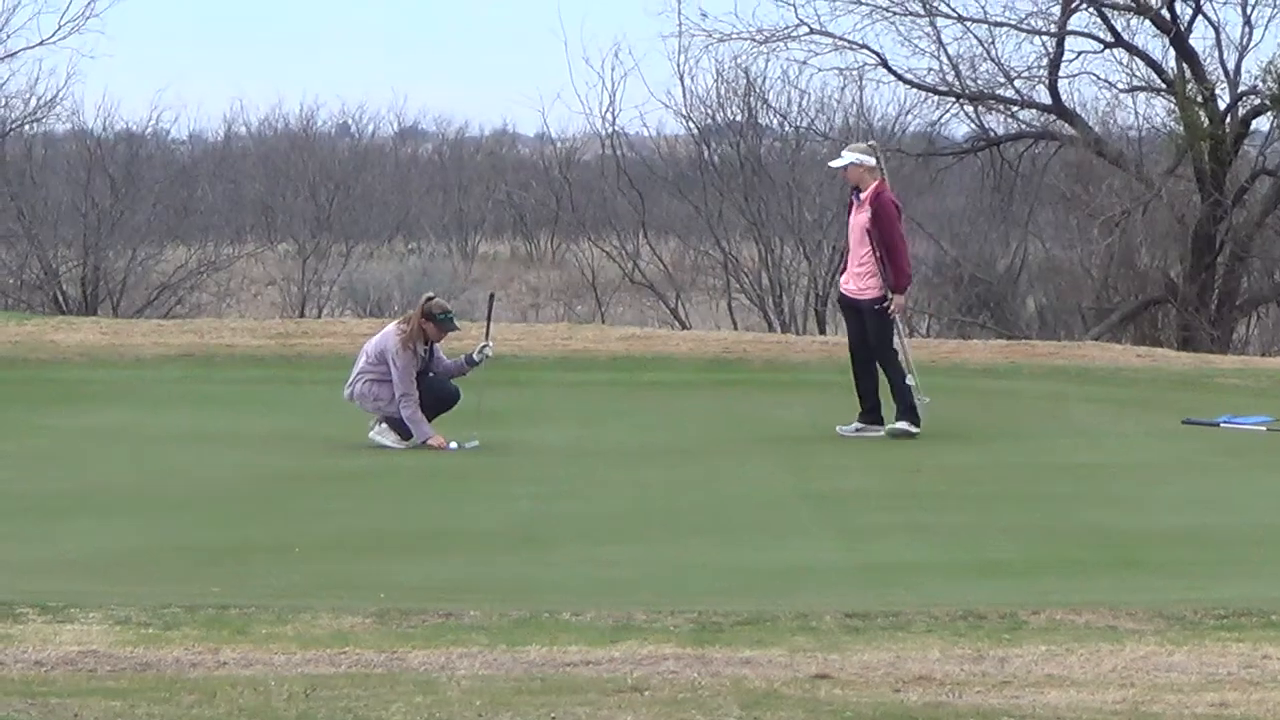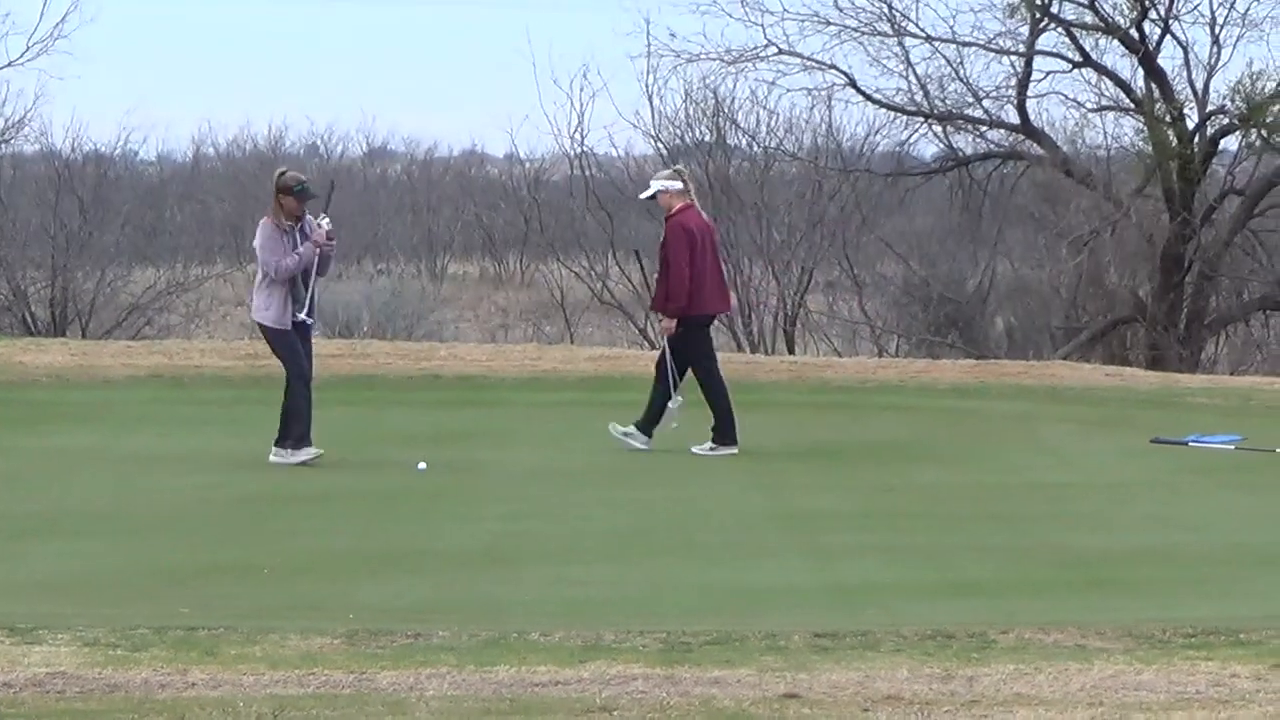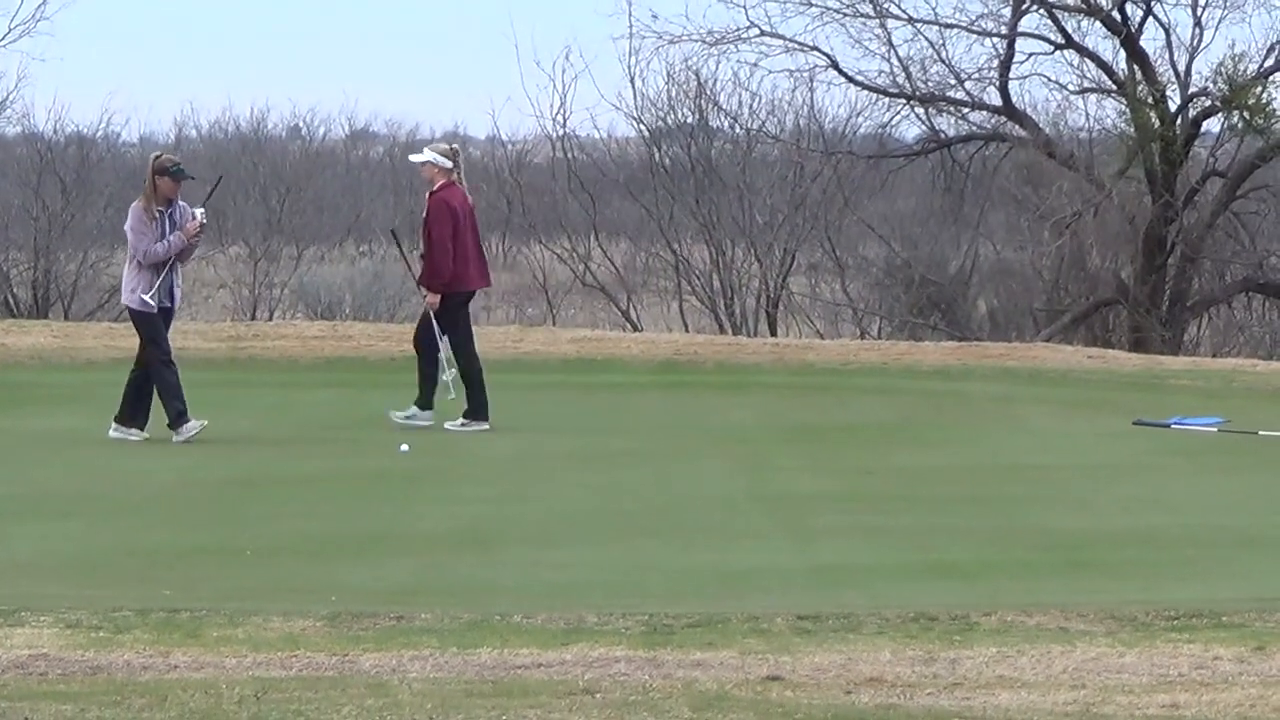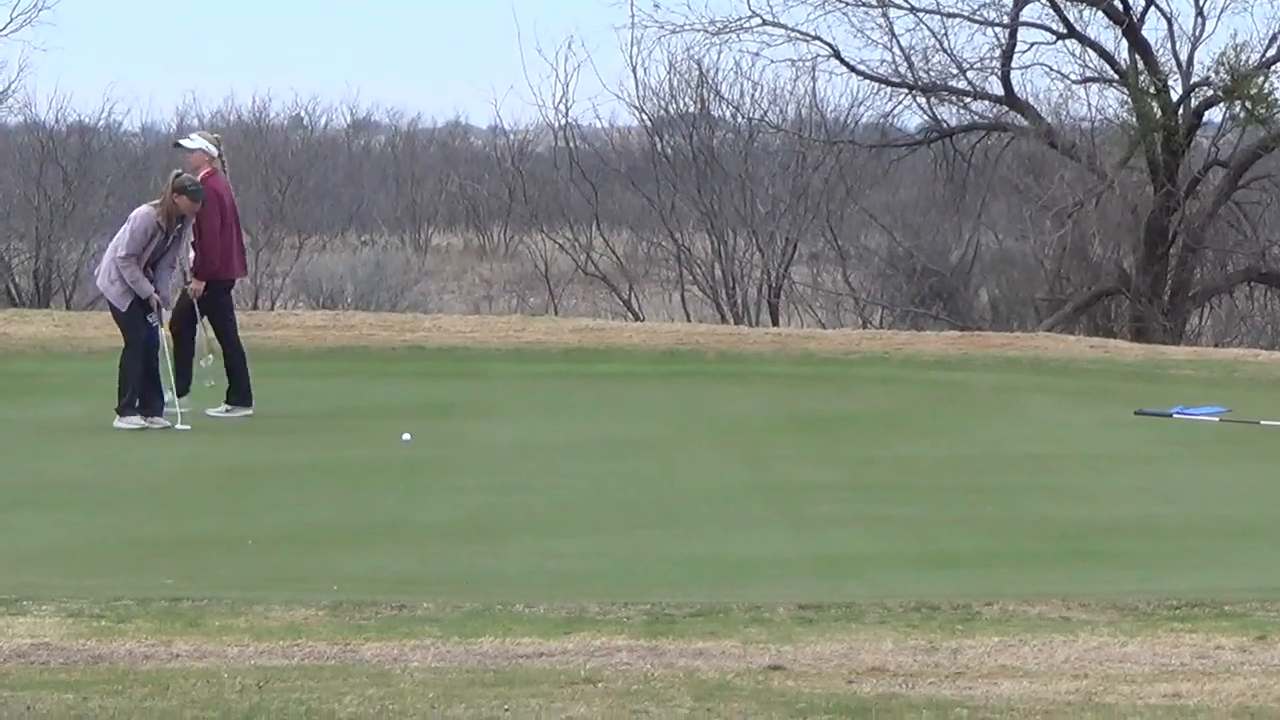
dt=1s
person 1, frame 1
left shoulder: (883, 201)
right shoulder: (856, 199)
left elbow: (897, 247)
left wrist: (899, 290)
right wrist: (844, 279)
left hip: (877, 293)
right hip: (852, 291)
left knee: (884, 353)
right knee: (860, 354)
left ankle: (907, 417)
right ankle: (870, 419)
person 1, frame 2
left shoulder: (678, 224)
right shoulder: (699, 218)
left elbow: (679, 272)
left wrist: (671, 313)
left hip: (691, 309)
right hip: (704, 305)
left knee: (705, 371)
right knee: (668, 367)
left ankle: (725, 438)
right ankle: (644, 430)
person 1, frame 3
left shoulder: (440, 200)
right shoulder: (458, 194)
left elbow: (441, 248)
left wrist: (436, 288)
left hip: (452, 284)
right hip: (463, 280)
left knee: (461, 346)
right knee: (426, 341)
left ankle: (477, 415)
right ankle: (424, 407)
person 1, frame 4
left shoulder: (208, 187)
right shoulder: (214, 183)
left elbow: (210, 237)
left wrist: (200, 276)
left hip: (214, 273)
right hip: (218, 270)
left knee: (226, 333)
right knee: (182, 325)
left ankle: (240, 400)
right ankle: (178, 392)
person 2, frame 1
right shoulder: (401, 343)
left elbow: (441, 367)
right elbow: (406, 397)
left wrist: (472, 359)
right wrist: (427, 435)
left hip: (393, 384)
right hip: (370, 390)
left knee: (448, 392)
right knee: (443, 394)
left ankle: (388, 421)
right ankle: (389, 429)
person 2, frame 2
left shoulder: (308, 224)
right shoulder: (269, 227)
left elbow: (320, 270)
right elbow: (278, 268)
left wrist: (325, 245)
right wrist: (309, 247)
left hip: (300, 312)
right hip: (274, 313)
left knee: (301, 376)
right knee: (299, 373)
left ankle: (285, 446)
right ankle: (297, 445)
person 2, frame 3
left shoulder: (182, 210)
right shoulder: (139, 211)
left elbow: (183, 256)
right elbow: (147, 254)
left wrist: (194, 238)
right wrist: (181, 236)
left hip: (167, 295)
right hip: (142, 296)
left knee: (148, 359)
right knee: (161, 357)
left ankle: (125, 422)
right ankle: (179, 422)
person 2, frame 4
left shoulder: (184, 222)
right shoulder: (145, 217)
left elbow: (168, 264)
right elbow: (125, 258)
left wrist: (162, 299)
right wrist: (148, 292)
left hip: (144, 283)
right hip: (119, 281)
left knee: (151, 344)
right knee: (136, 342)
left ankle: (150, 410)
right ankle: (125, 412)
